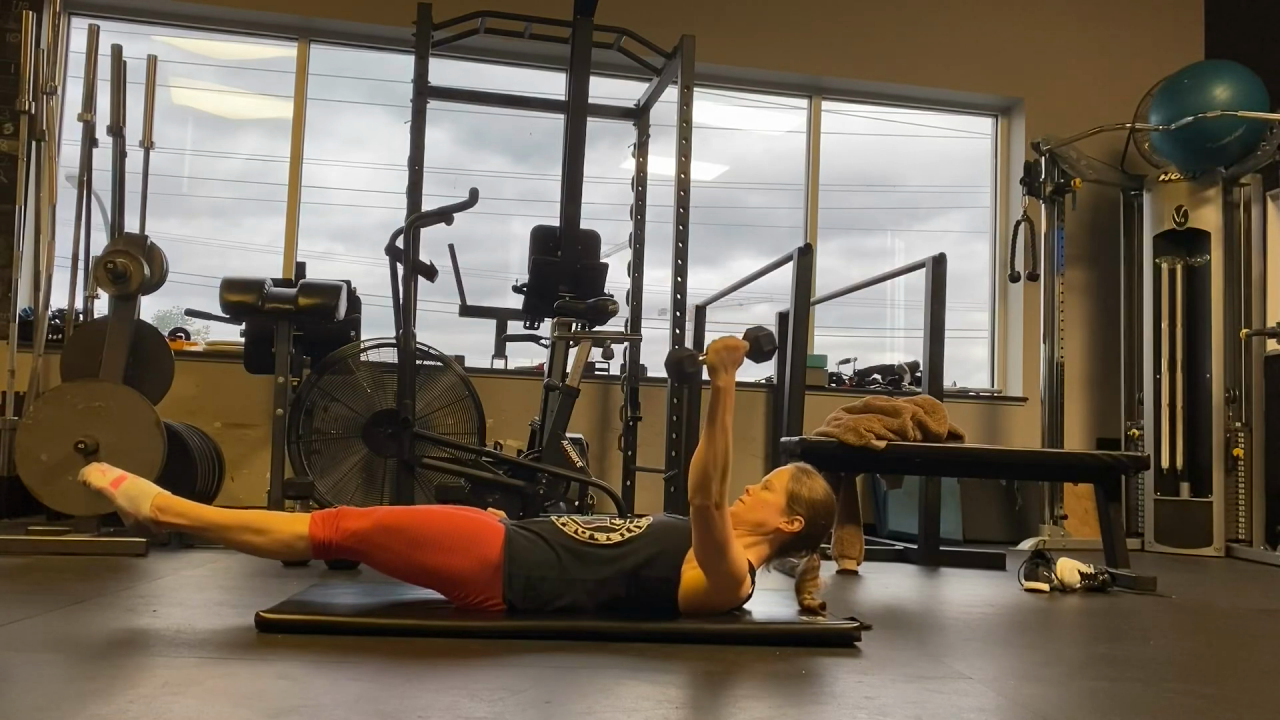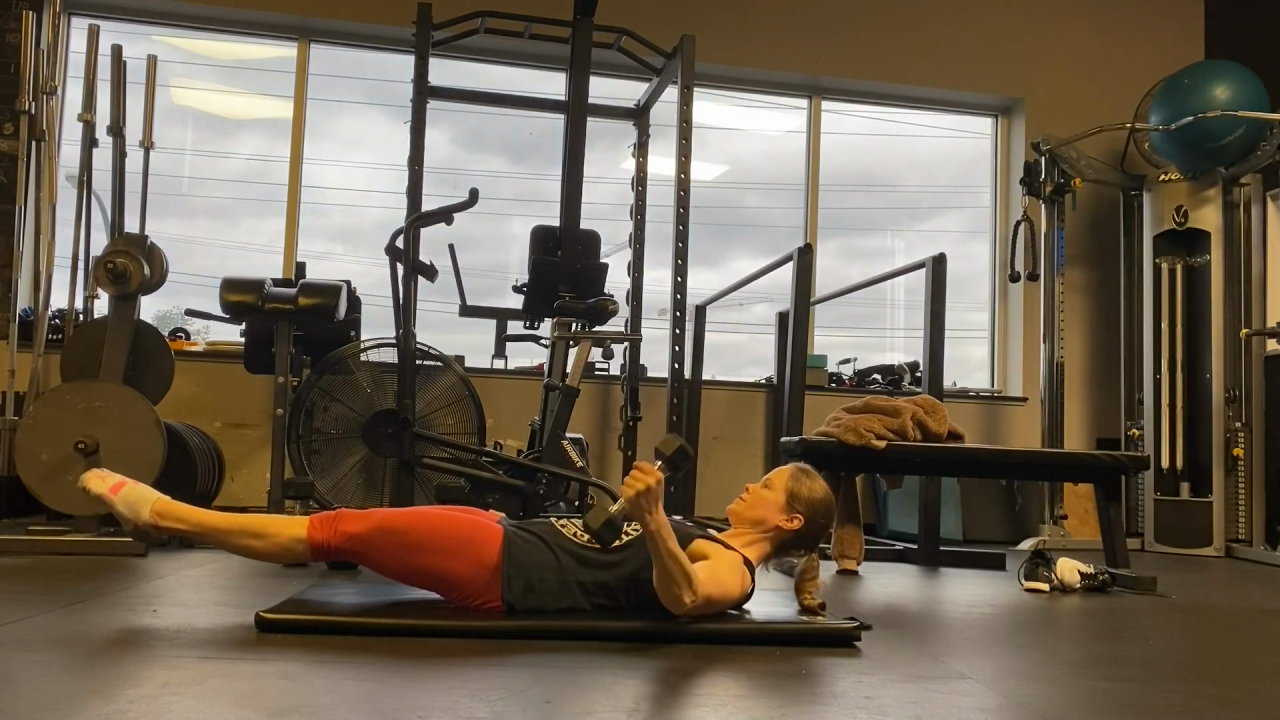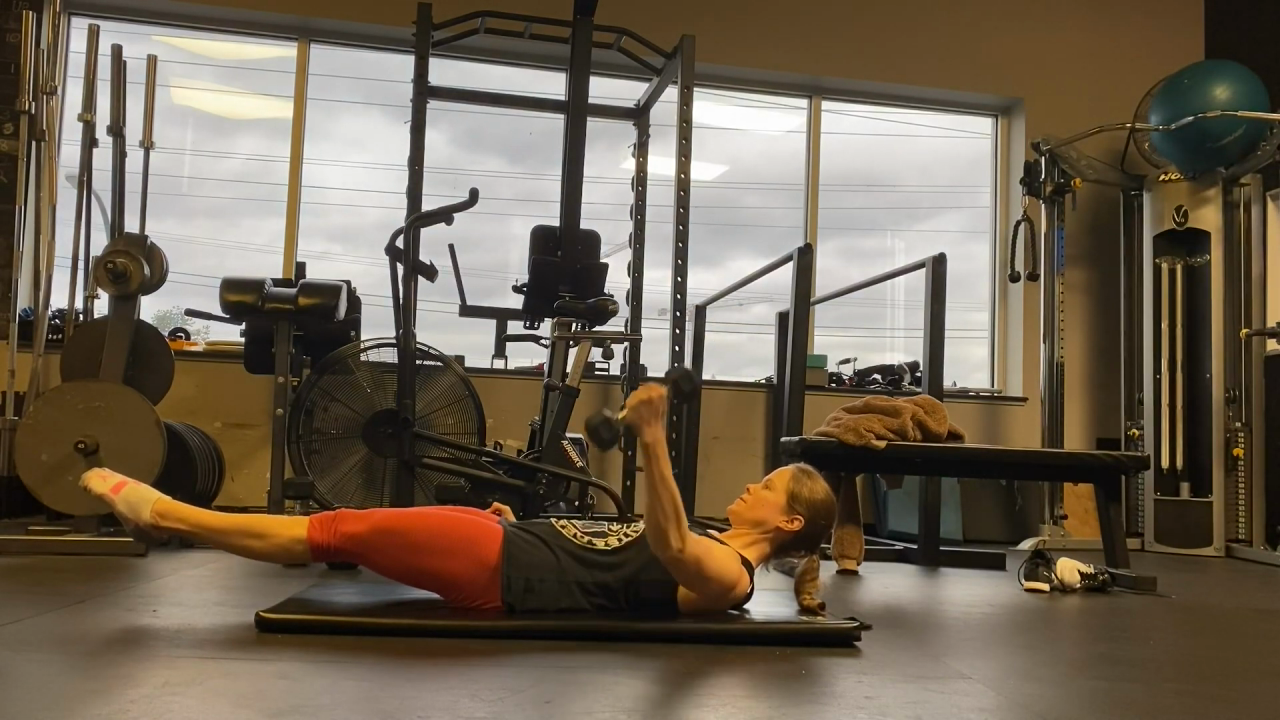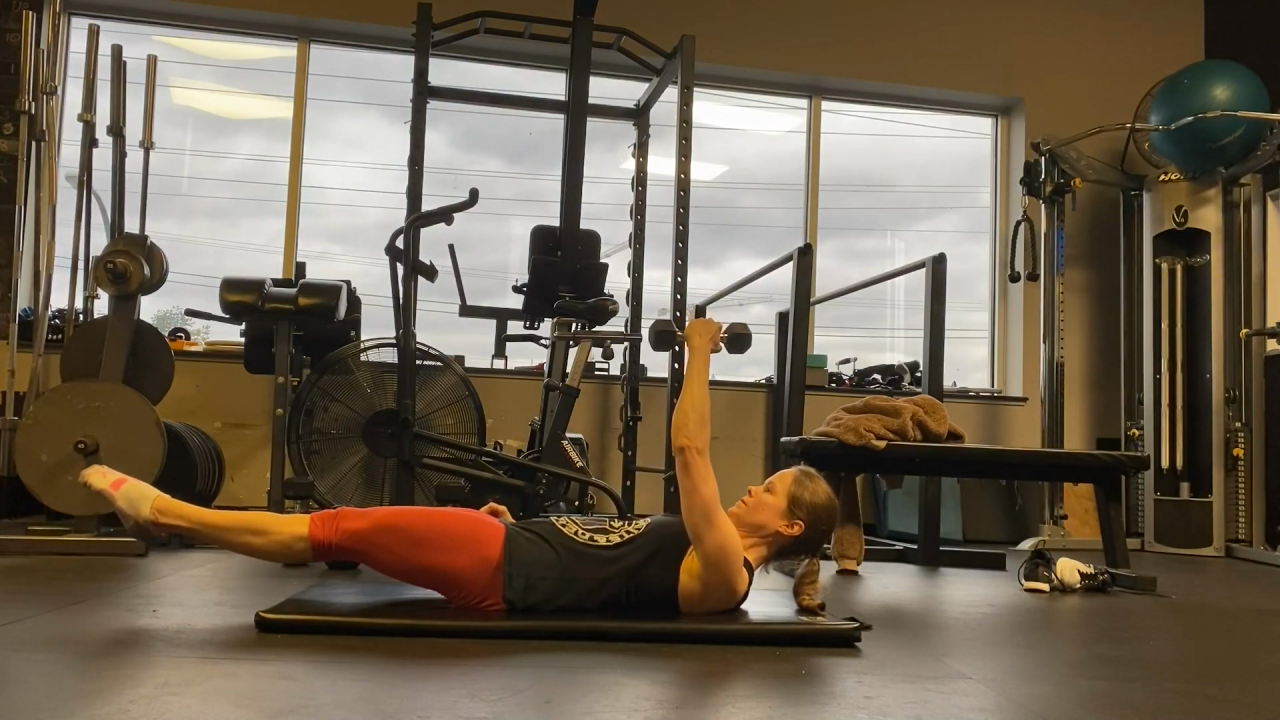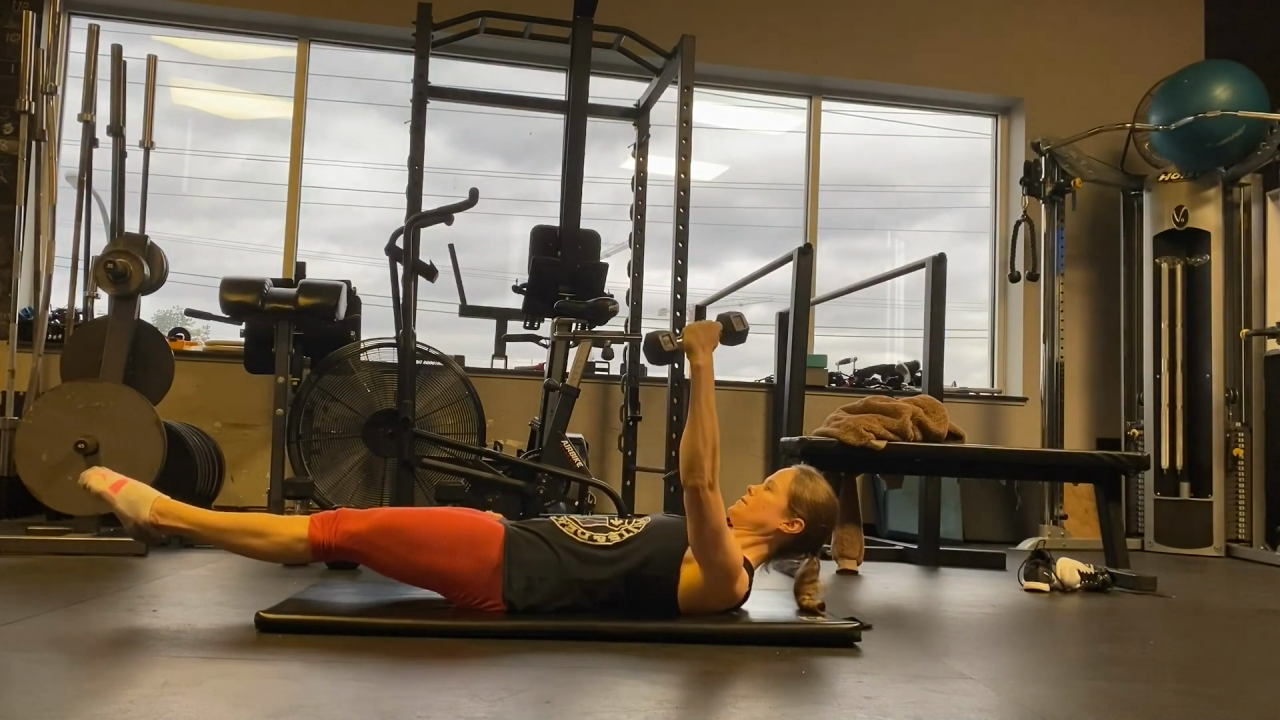
dt=1s
person 1, frame 1
left shoulder: (727, 577)
right shoulder: (705, 551)
left elbow: (707, 499)
left wrist: (722, 389)
left hip: (503, 571)
right hip: (513, 544)
left knee: (340, 528)
right knee: (344, 526)
left ankle: (164, 509)
right ankle: (165, 508)
person 1, frame 2
left shoulder: (733, 573)
right shoulder: (716, 544)
left elbow: (680, 597)
left wrist: (651, 519)
left hip: (503, 571)
right hip: (511, 542)
left knee: (340, 531)
right knee: (342, 530)
left ankle: (163, 514)
right ankle: (166, 513)
person 1, frame 3
left shoulder: (725, 576)
right shoulder: (716, 551)
left elbow: (670, 542)
left wrist: (652, 436)
right wrist: (518, 524)
left hip: (505, 574)
right hip: (513, 545)
left knee: (339, 530)
right knee: (343, 530)
left ankle: (166, 513)
right ankle: (165, 514)
person 1, frame 4
left shoulder: (724, 573)
right shoulder: (705, 554)
left elbow: (689, 451)
left wrist: (699, 354)
right wrist: (517, 521)
left hip: (503, 571)
right hip: (515, 550)
left knee: (338, 530)
right knee: (341, 530)
left ankle: (166, 510)
right ankle: (167, 511)
person 1, frame 5
left shoulder: (724, 576)
right shoulder: (702, 549)
left elbow: (697, 482)
left wrist: (701, 367)
right wrist: (514, 523)
left hip: (506, 573)
right hip: (517, 546)
left knee: (337, 532)
right knee: (340, 530)
left ankle: (164, 511)
right ankle: (165, 513)
